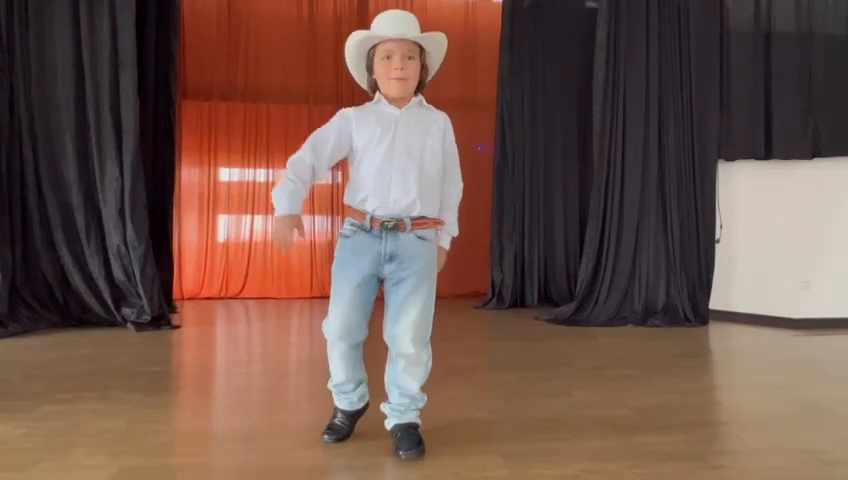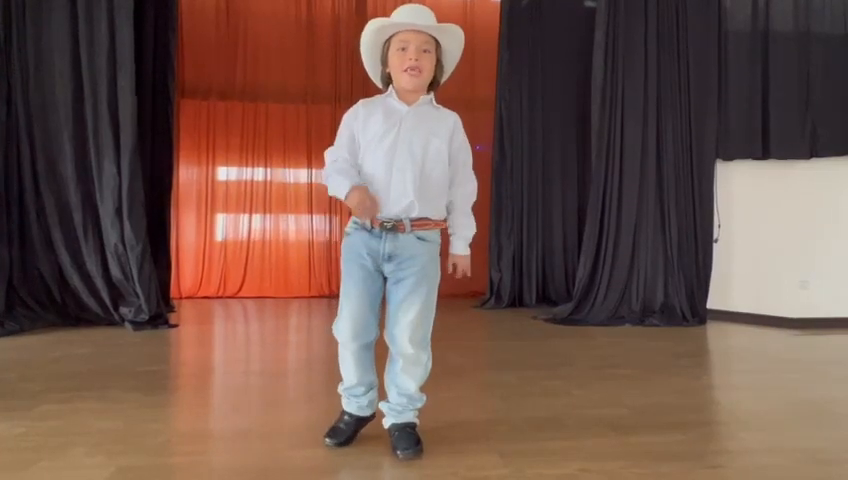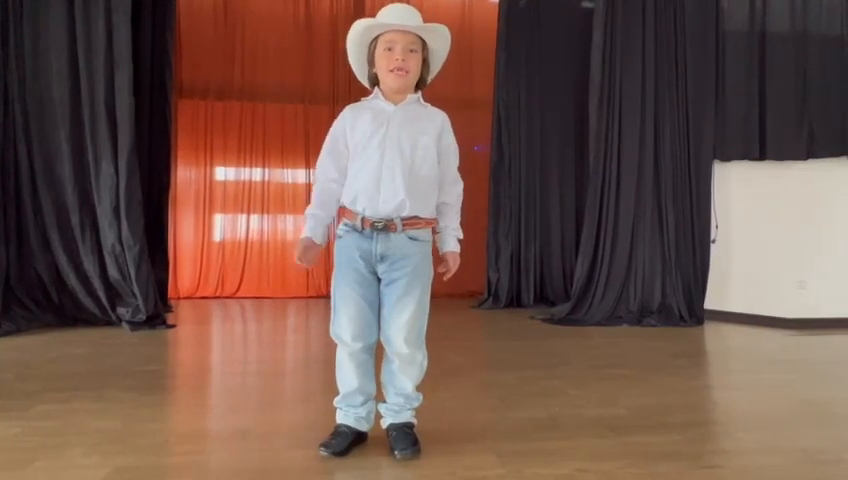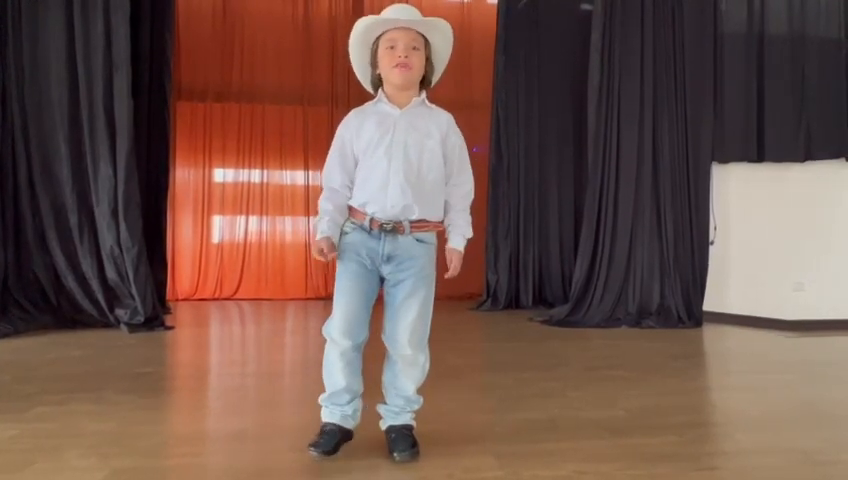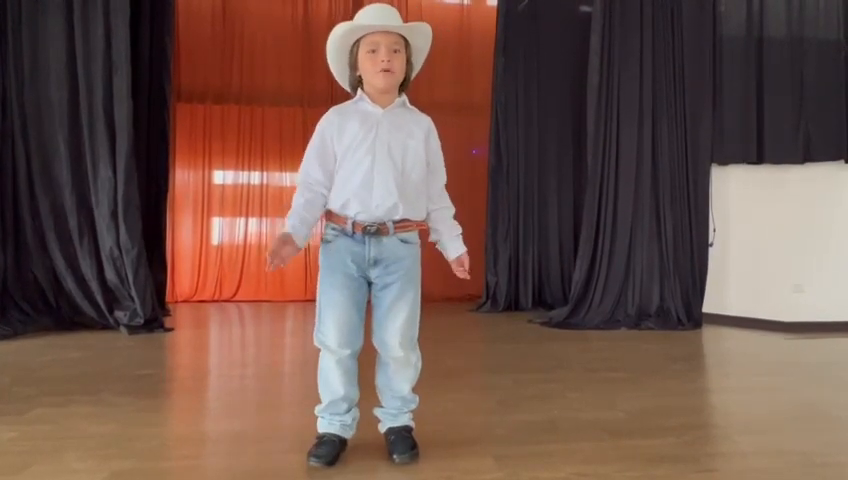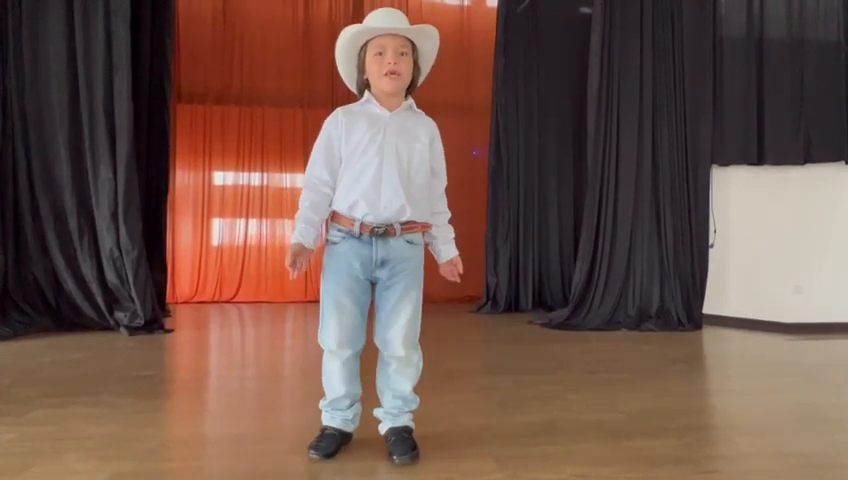
dt=0.7s
person 1, frame 1
left shoulder: (438, 123)
right shoulder: (353, 120)
left elbow: (450, 187)
right elbow: (307, 160)
left wrist: (444, 238)
right wrist: (287, 205)
left hip: (415, 243)
right hip: (359, 237)
left knee: (410, 338)
right knee: (342, 330)
left ankle: (404, 418)
right ankle: (349, 403)
person 1, frame 2
left shoulder: (447, 123)
right shoulder: (362, 114)
left elbow: (461, 189)
right elbow: (336, 164)
left wrist: (460, 244)
right wrist: (349, 189)
left hip: (418, 242)
right hip: (363, 236)
left knee: (409, 338)
right knee: (353, 332)
left ankle: (402, 419)
right ankle: (357, 407)
person 1, frame 3
left shoulder: (436, 121)
right shoulder: (352, 117)
left elbow: (449, 187)
right elbow: (329, 180)
left wrist: (449, 242)
right wrist: (314, 232)
left hip: (410, 242)
right hip: (355, 238)
left knee: (405, 339)
right knee: (352, 336)
left ankle: (400, 420)
right ankle: (353, 420)
person 1, frame 4
left shoulder: (441, 123)
right shoulder: (357, 121)
left elbow: (459, 187)
right elbow: (336, 185)
left wrist: (456, 239)
right wrist: (326, 233)
left hip: (415, 244)
right hip: (360, 238)
left knee: (408, 341)
right knee: (343, 332)
left ankle: (399, 422)
right ankle: (338, 419)
person 1, frame 5
left shoulder: (421, 125)
right shoulder: (336, 120)
left elbow: (435, 193)
right elbow: (313, 186)
left wrist: (453, 246)
right wrist: (293, 234)
left hip: (400, 246)
right hip: (342, 242)
left knee: (399, 343)
right knee: (336, 340)
left ankle: (397, 424)
right ankle: (335, 427)
person 1, frame 6
left shoulder: (425, 128)
right shoulder: (342, 122)
left elbow: (435, 196)
right elbow: (318, 186)
left wrist: (445, 249)
right wrist: (304, 239)
left hip: (404, 247)
right hip: (347, 243)
left knee: (400, 342)
right knee: (339, 340)
left ankle: (397, 424)
right ankle: (338, 422)
